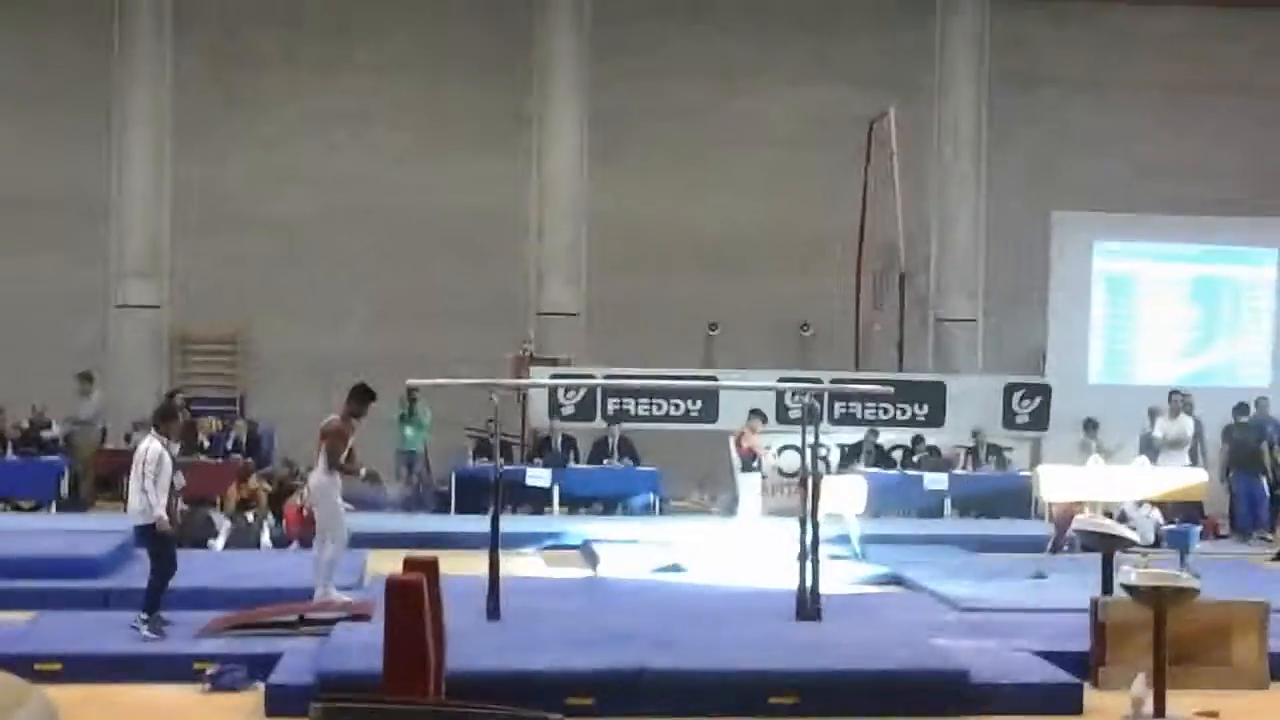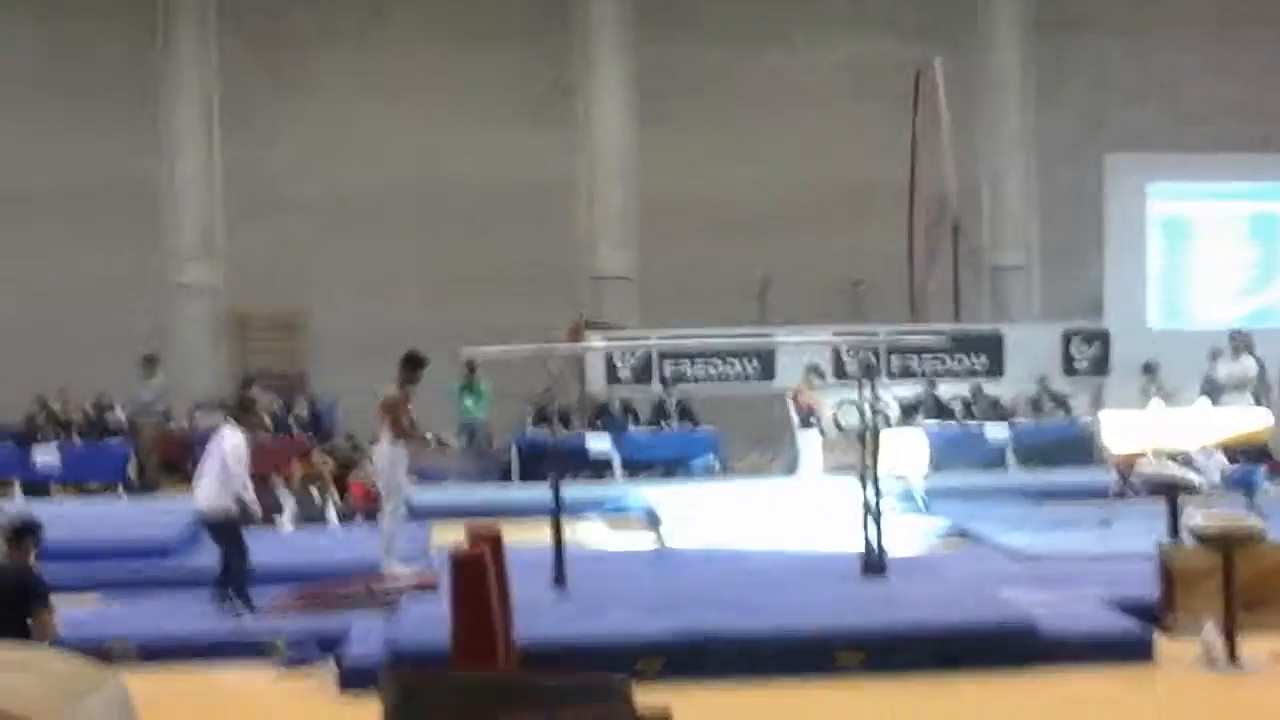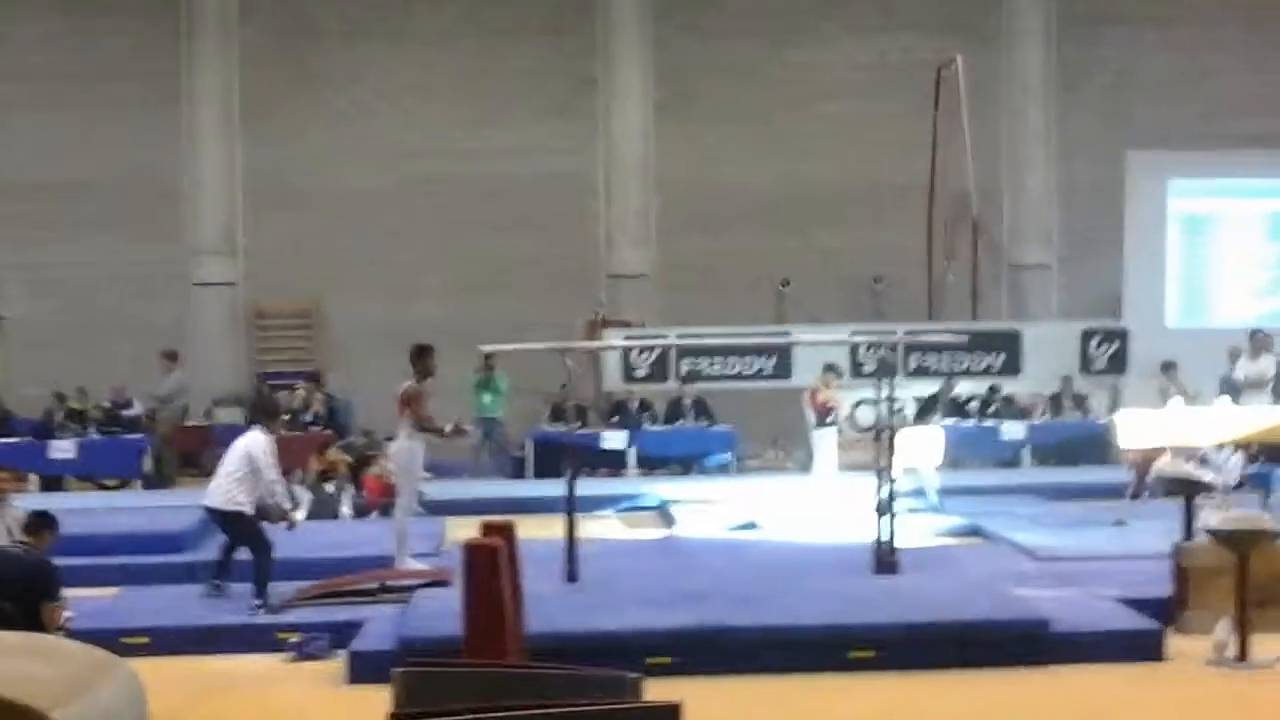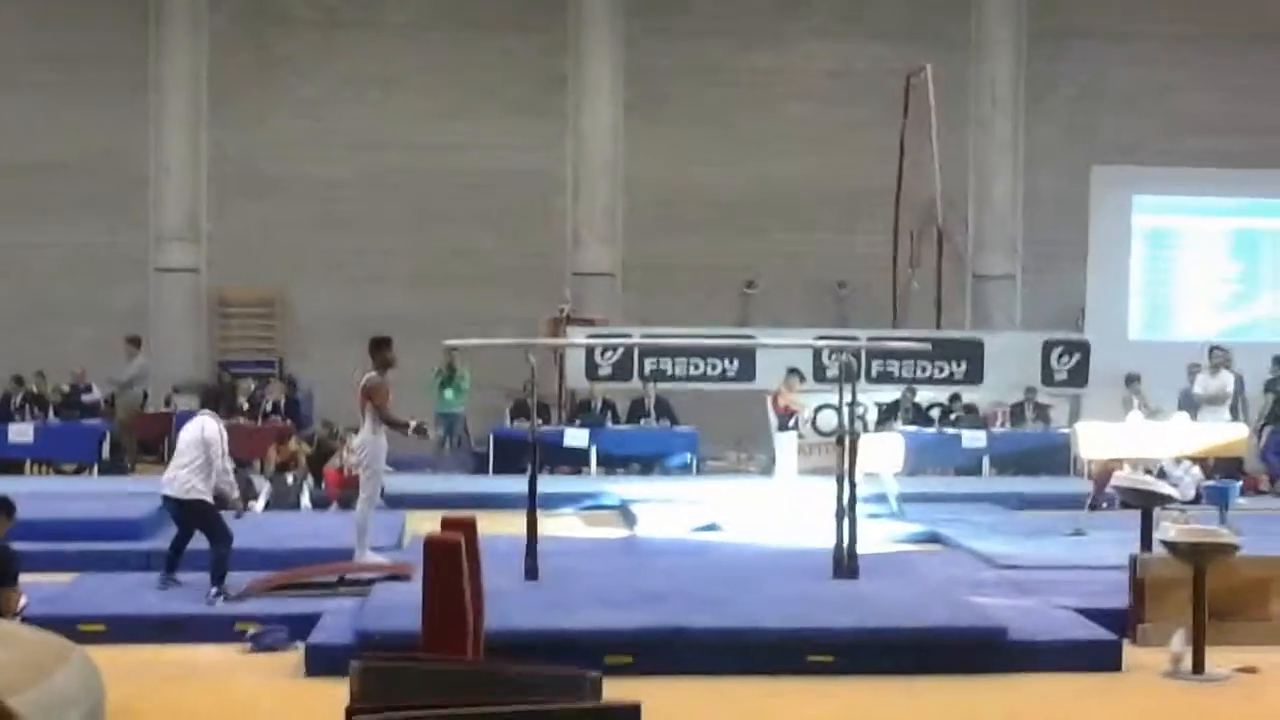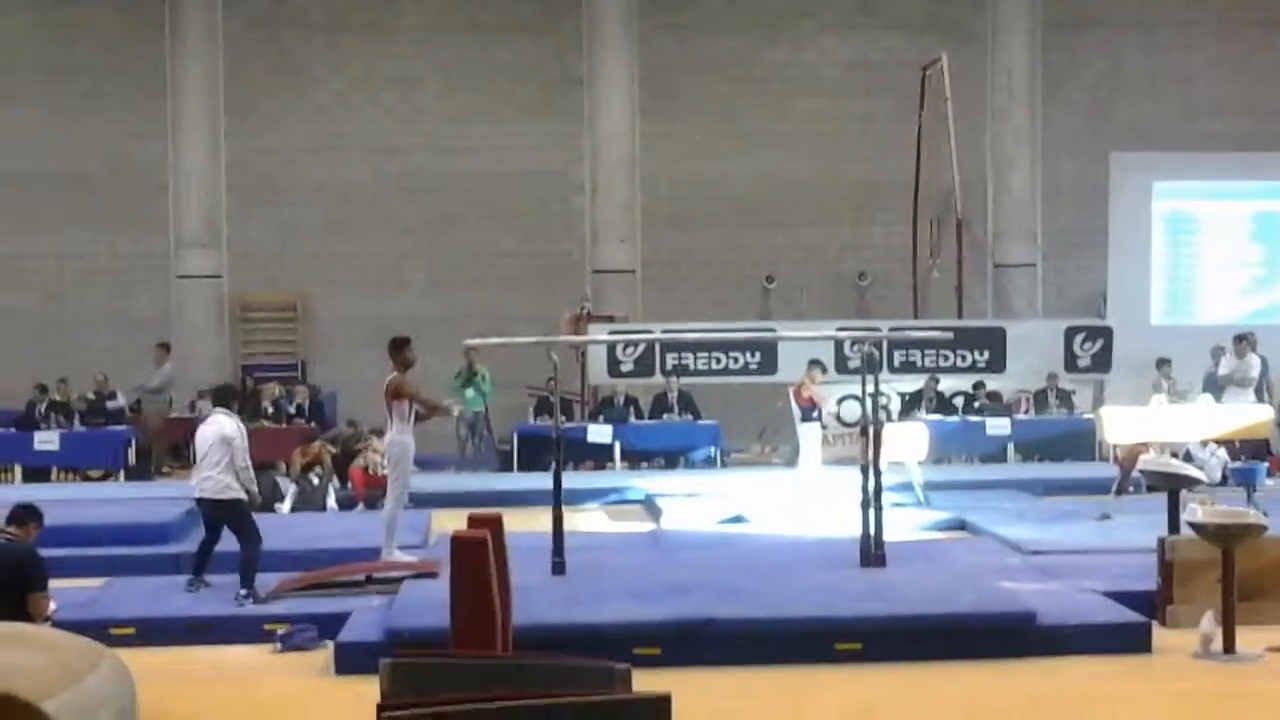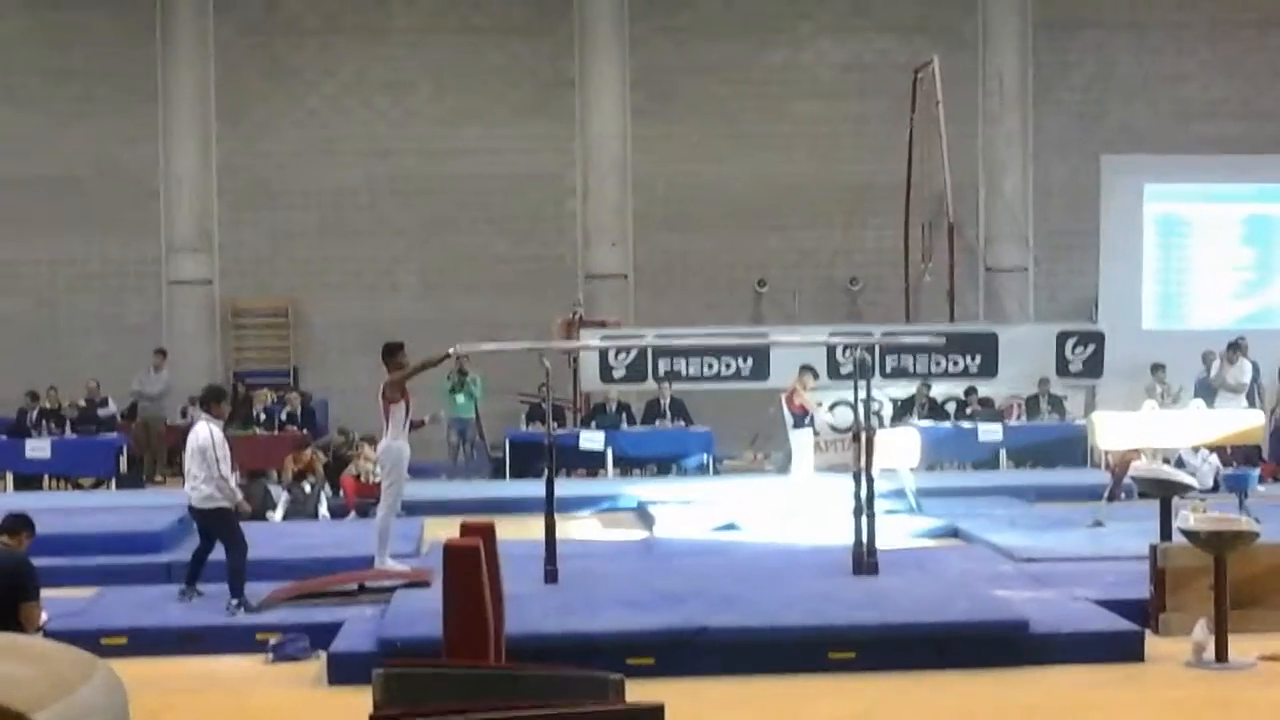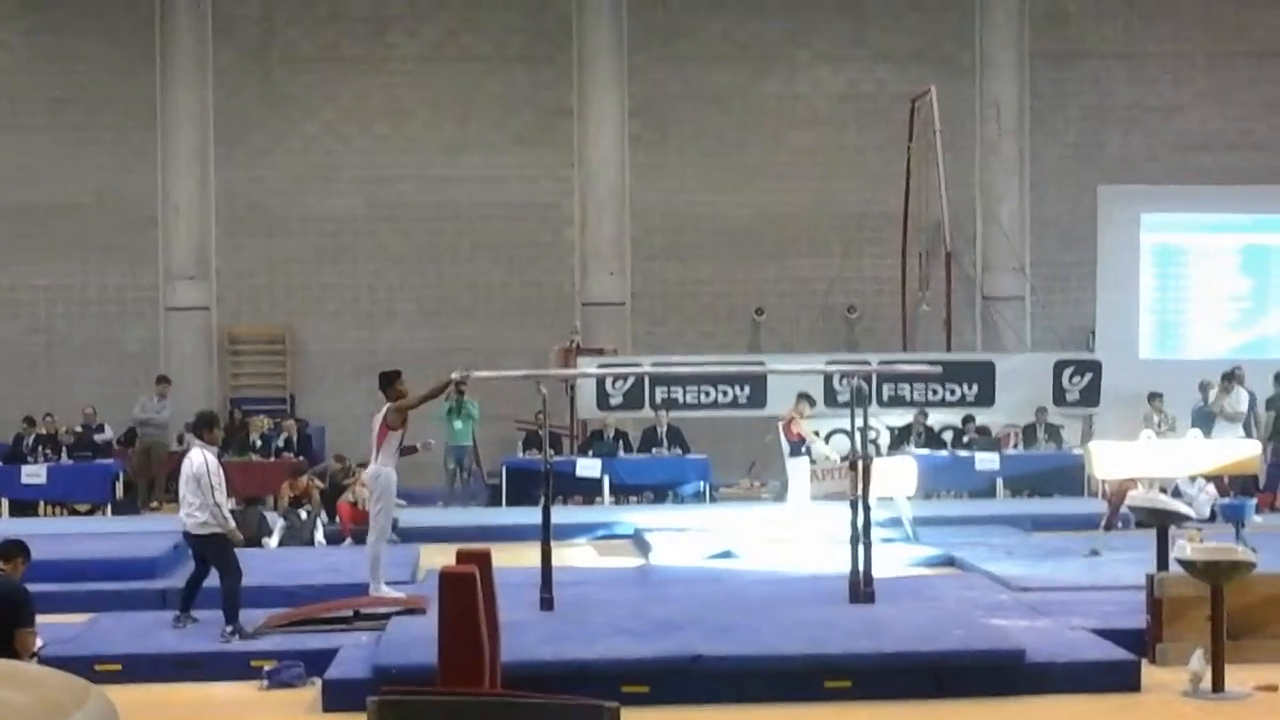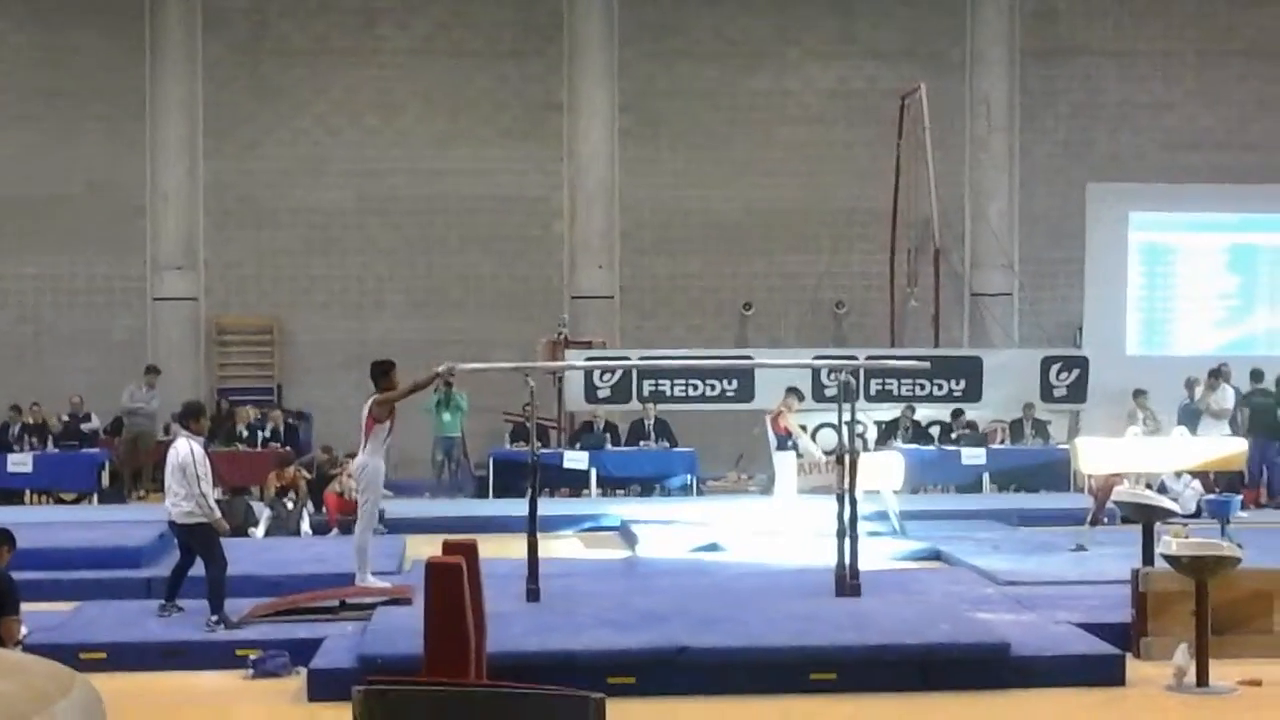
dt=0.3s
person 1, frame 1
left shoulder: (162, 446)
right shoulder: (153, 448)
right elbow: (148, 485)
left wrist: (165, 514)
right wrist: (160, 516)
left hip: (155, 516)
right hip: (150, 517)
left knee: (162, 564)
right knee: (166, 564)
left ankle: (152, 613)
right ankle: (146, 617)
person 1, frame 2
left shoulder: (227, 435)
right shoulder: (235, 439)
right elbow: (238, 477)
left wrist: (247, 503)
right wrist: (253, 506)
left hip: (209, 502)
right hip: (217, 504)
left knee: (232, 549)
right knee: (237, 551)
left ankle: (222, 591)
right ankle: (242, 601)
person 1, frame 3
left shoulder: (248, 438)
right shoulder: (262, 442)
right elbow: (271, 479)
left wrist: (267, 508)
right wrist: (286, 509)
left hip: (215, 501)
right hip: (231, 505)
left knee: (235, 539)
right knee: (262, 549)
left ankle: (217, 582)
right ankle: (259, 601)
person 1, frame 4
left shoulder: (191, 424)
right shoulder: (214, 427)
right elbow: (222, 467)
left wrist: (222, 493)
right wrist: (234, 497)
left hip: (171, 491)
right hip: (191, 495)
left knee: (185, 531)
right knee: (222, 539)
left ankle: (167, 575)
right ankle: (216, 589)
person 1, frame 5
left shoulder: (204, 426)
right shoulder: (234, 426)
right elbow: (242, 464)
right wrist: (253, 492)
left hip: (204, 492)
right hip: (226, 494)
left knee: (211, 535)
right knee: (251, 539)
left ankle: (195, 578)
right ankle: (245, 591)
person 1, frame 6
left shoulder: (197, 430)
right shoulder: (212, 432)
right elbow: (219, 474)
left wrist: (233, 498)
right wrist: (239, 500)
left hip: (198, 500)
right hip: (213, 502)
left knee: (206, 543)
right knee: (237, 547)
left ankle: (188, 588)
right ankle: (236, 601)
person 1, frame 7
left shoulder: (191, 456)
right shoulder: (206, 459)
right elbow: (214, 500)
left wrist: (227, 527)
right wrist: (232, 528)
left hip: (193, 526)
right hip: (208, 528)
left knee: (201, 569)
right knee: (232, 574)
left ankle: (183, 614)
right ankle: (231, 627)
person 1, frame 8
left shoulder: (177, 446)
right shoulder: (193, 450)
right elbow: (200, 490)
left wrist: (212, 516)
right wrist: (217, 518)
left hip: (179, 515)
right hip: (194, 518)
left knee: (186, 559)
right knee: (217, 563)
left ankle: (168, 603)
right ankle: (216, 617)
person 2, frame 1
left shoulder: (347, 426)
right shoulder: (335, 427)
left elbow: (349, 458)
right elbow: (334, 464)
left wrist: (362, 472)
right wrist: (362, 473)
left hip: (326, 484)
right hip: (324, 484)
left knee: (323, 538)
right knee: (338, 537)
left ankle: (322, 589)
right ankle: (325, 588)
person 2, frame 2
left shoulder: (402, 396)
right shoulder: (396, 397)
left elbow: (410, 428)
right elbow: (401, 432)
left wrist: (425, 437)
right wrist: (428, 438)
left hip: (395, 455)
right hip: (391, 456)
left knee: (393, 509)
right knee: (395, 510)
left ankle: (388, 560)
right ankle: (389, 561)
person 2, frame 3
left shoulder: (418, 389)
right shoulder: (414, 390)
left elbow: (424, 422)
right elbow: (421, 424)
left wrist: (448, 428)
right wrist: (449, 428)
left hip: (411, 448)
right hip: (407, 449)
left knee: (406, 505)
right knee: (405, 505)
left ankle: (402, 557)
right ankle: (401, 559)
person 2, frame 4
left shoulder: (376, 380)
right shoulder: (376, 382)
left elbow: (384, 417)
right elbow: (384, 416)
left wrist: (409, 429)
right wrist: (411, 425)
left hip: (374, 441)
right hip: (371, 442)
left knee: (369, 498)
right knee: (367, 498)
left ankle: (363, 550)
right ankle: (361, 552)
person 2, frame 5
left shoulder: (401, 382)
right shoulder: (397, 381)
left elbow: (414, 414)
right elbow: (423, 400)
left wrist: (438, 411)
right wrist: (450, 409)
left hip: (403, 441)
right hip: (399, 442)
left knee: (397, 498)
right knee: (395, 498)
left ankle: (390, 549)
right ankle: (388, 551)
person 2, frame 6
left shoulder: (397, 385)
right shoulder: (393, 382)
right elbow: (422, 366)
left wrist: (425, 421)
right wrist: (449, 354)
left hip: (397, 447)
right hip: (394, 448)
left knee: (390, 505)
right knee: (389, 505)
left ankle: (383, 557)
right ankle: (381, 559)
person 2, frame 7
left shoulder: (387, 413)
right shoulder: (397, 409)
right elbow: (427, 396)
left wrist: (418, 447)
right wrist: (452, 379)
left hip: (378, 473)
right hip: (382, 475)
left knee: (378, 531)
right knee: (379, 532)
left ankle: (376, 583)
right ankle: (377, 585)
person 2, frame 8
left shoulder: (380, 402)
right shoulder: (382, 401)
left elbow: (409, 388)
right elbow: (412, 388)
left wrist: (436, 373)
right wrist: (439, 373)
left hip: (368, 463)
right hip: (370, 464)
left knee: (366, 522)
right knee: (367, 522)
left ankle: (363, 573)
right ankle: (363, 575)
